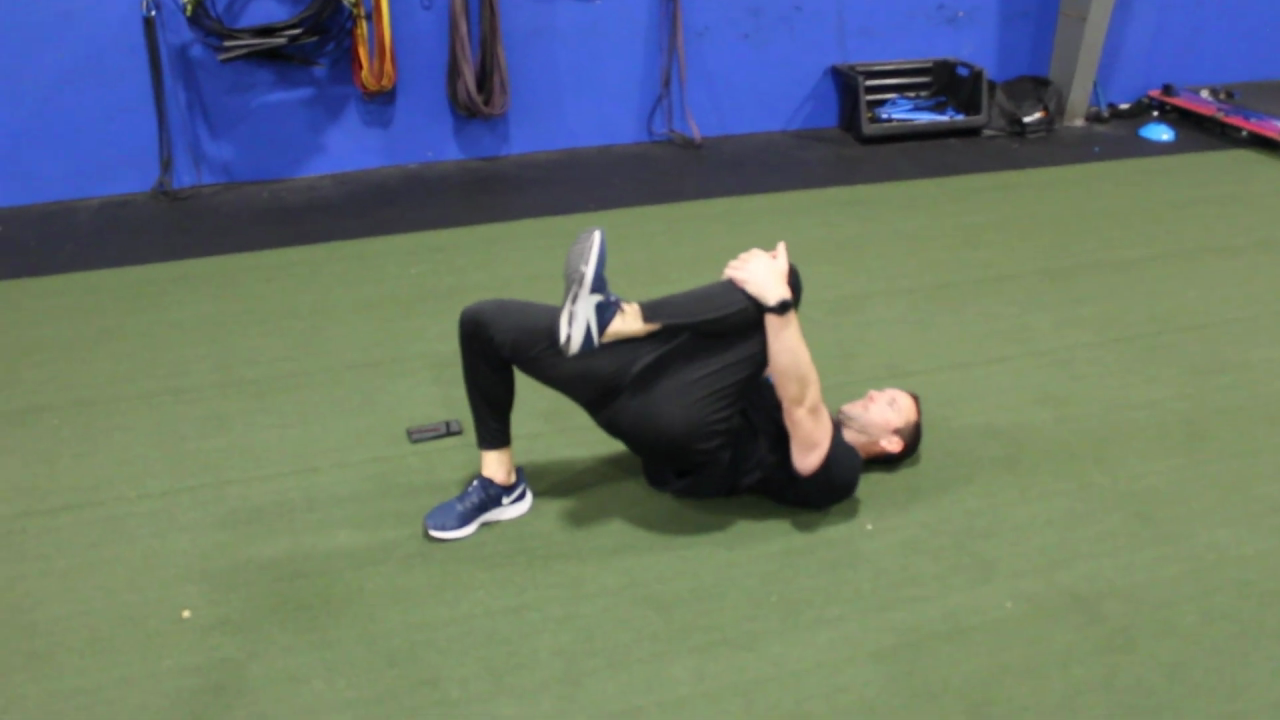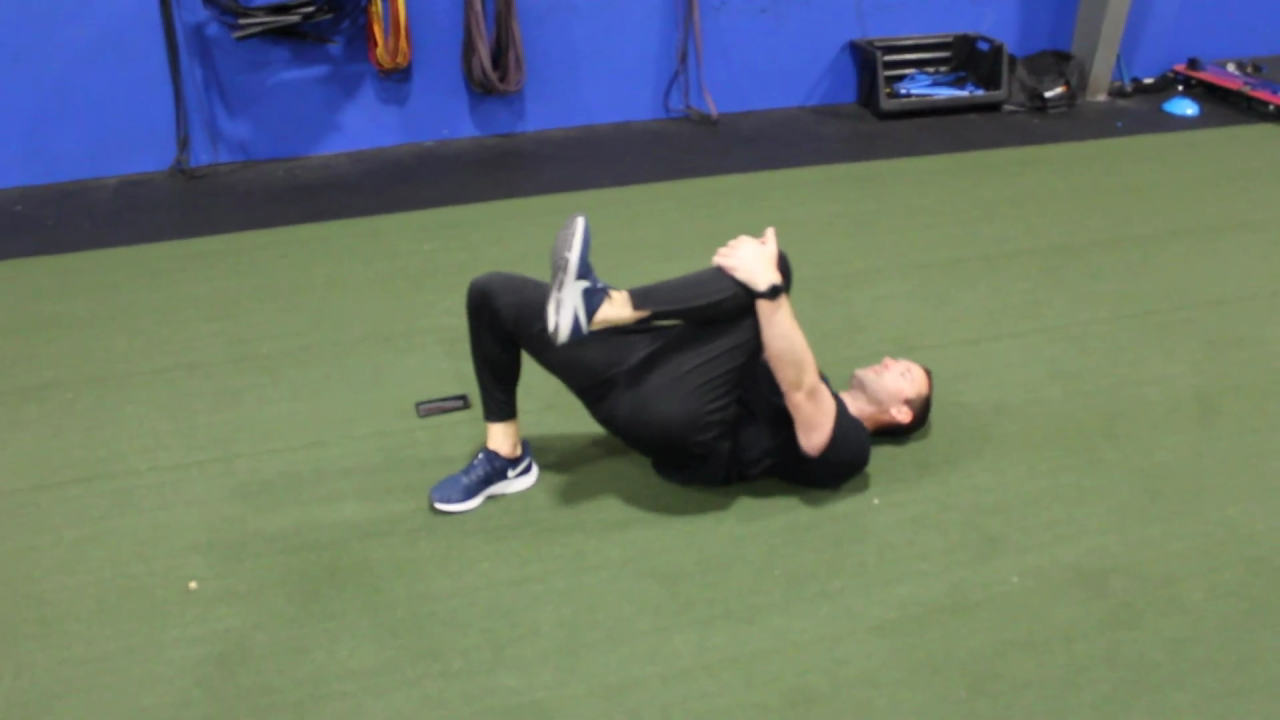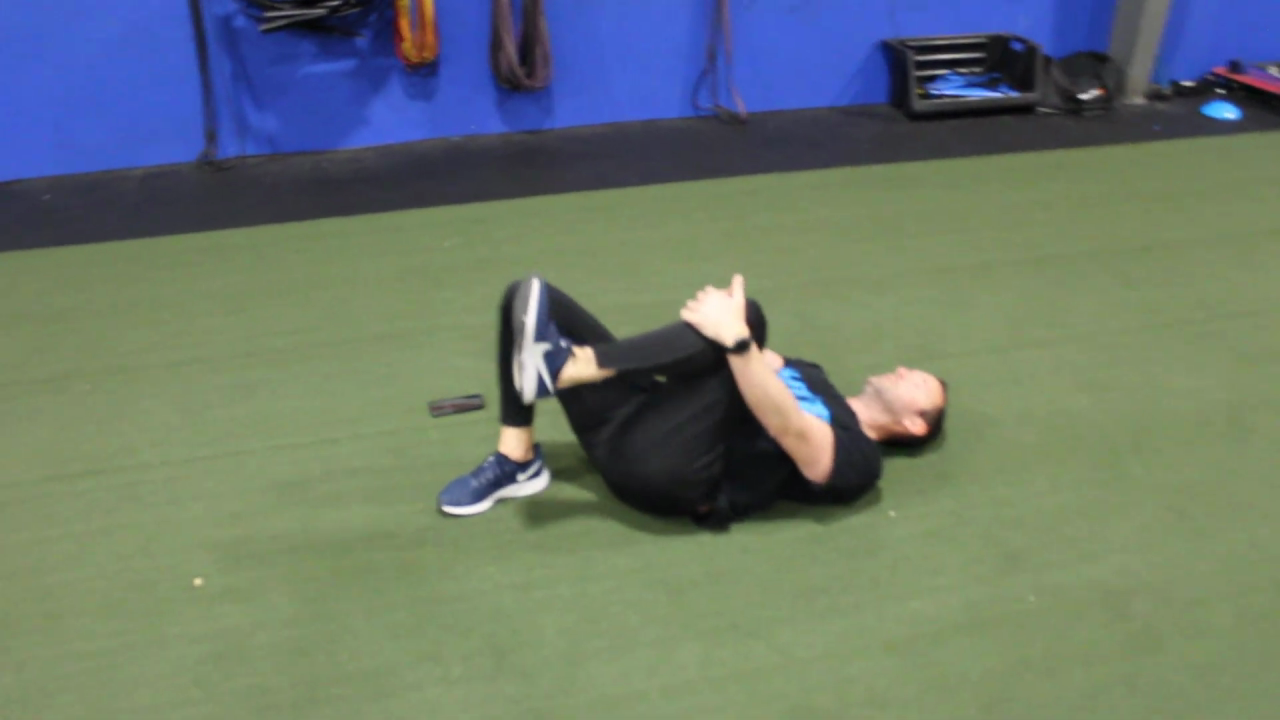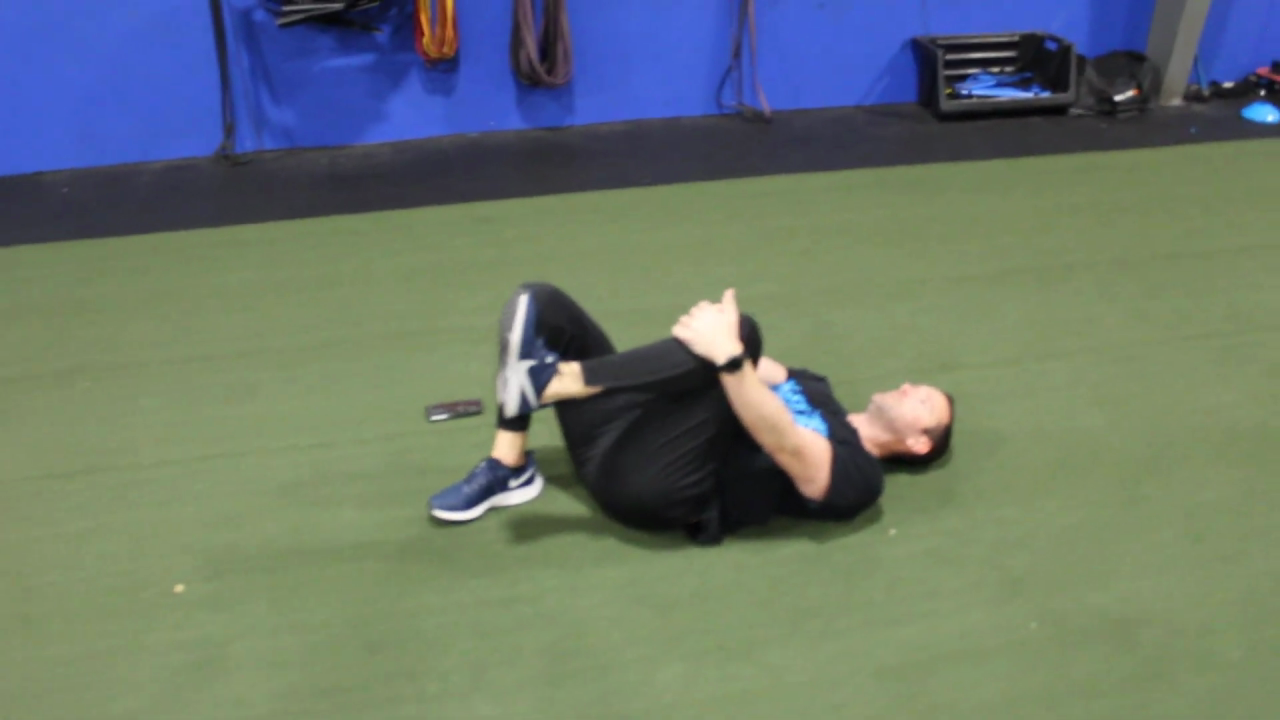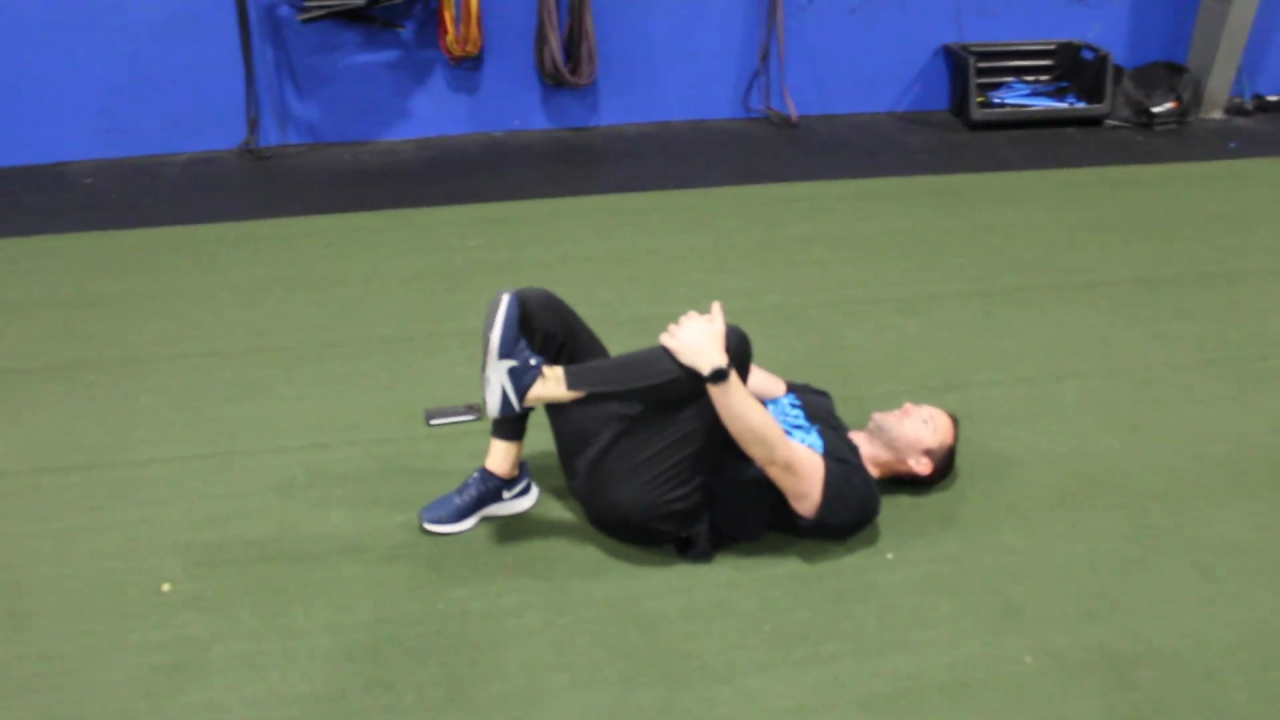
dt=0.4s
person 1, frame 1
left shoulder: (836, 468)
right shoulder: (802, 421)
left elbow: (803, 403)
left wrist: (777, 301)
right wrist: (740, 290)
left hip: (683, 417)
right hip: (643, 384)
left knee: (779, 289)
right knee: (483, 321)
left ankle: (610, 321)
right ankle: (499, 486)
person 1, frame 2
left shoulder: (846, 445)
right shoulder: (805, 381)
left elbow: (801, 388)
left wrist: (768, 287)
right wrist: (741, 273)
left hip: (679, 414)
right hip: (640, 379)
left knee: (770, 273)
right knee: (494, 292)
left ankle: (596, 311)
right ankle: (506, 458)
person 1, frame 3
left shoulder: (857, 460)
right shoulder: (812, 378)
left elbow: (788, 428)
right elbow: (757, 365)
left wrist: (734, 338)
right wrist: (723, 321)
left hip: (665, 469)
right hip: (631, 421)
left knee: (746, 320)
right knee: (526, 297)
left ankle: (562, 366)
right ankle: (515, 463)
person 1, frame 4
left shoulder: (857, 477)
right shoulder: (814, 390)
left elbow: (784, 445)
right elbow: (760, 374)
left wrist: (727, 354)
right wrist: (715, 337)
left hip: (652, 484)
right hip: (625, 433)
left knee: (741, 335)
right knee: (543, 302)
left ankle: (549, 380)
right ankle: (508, 470)
person 1, frame 5
left shoulder: (853, 495)
right shoulder: (815, 405)
left elbow: (777, 460)
right elbow: (759, 385)
left wrist: (712, 366)
right wrist: (707, 350)
left hip: (641, 498)
right hip: (620, 445)
left knee: (728, 347)
right knee: (534, 308)
left ankle: (534, 383)
right ankle: (501, 481)
